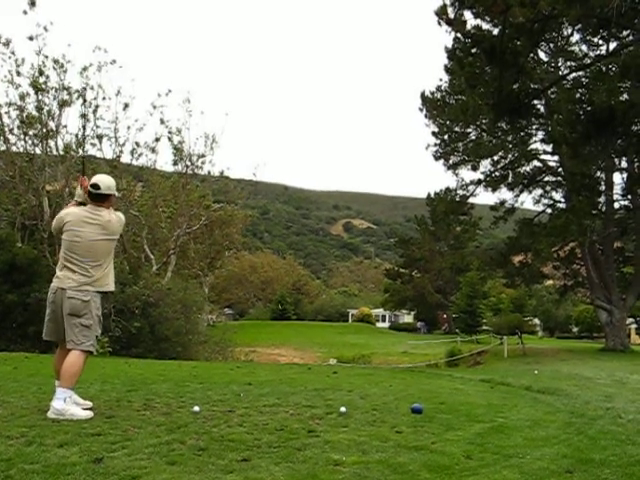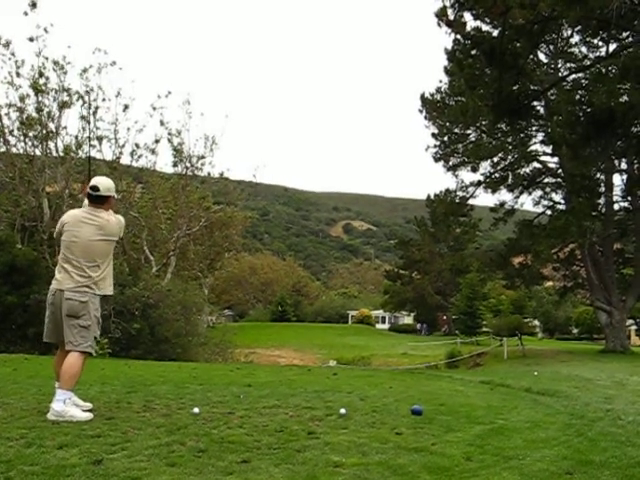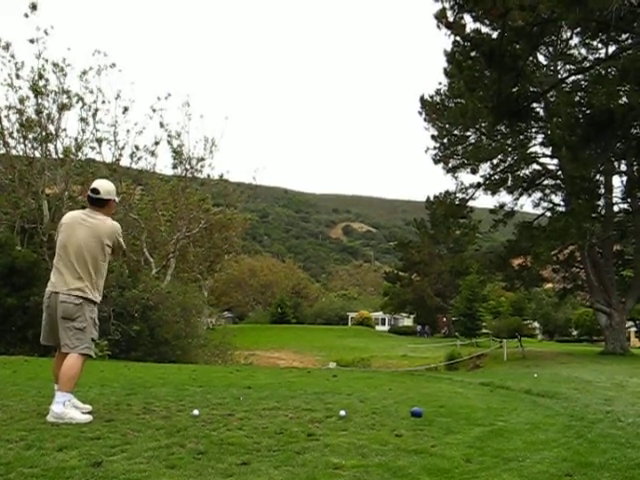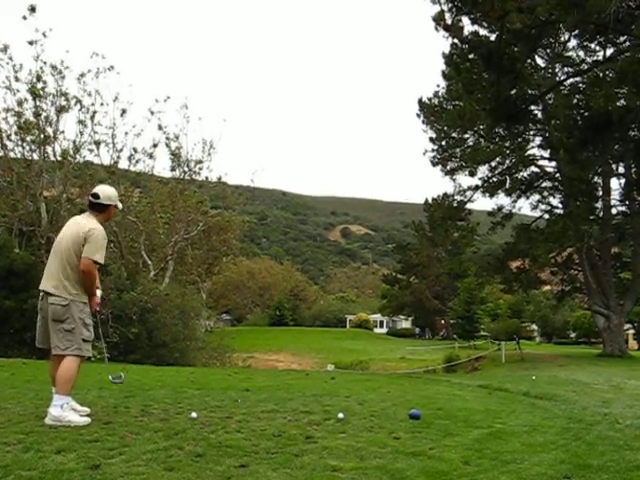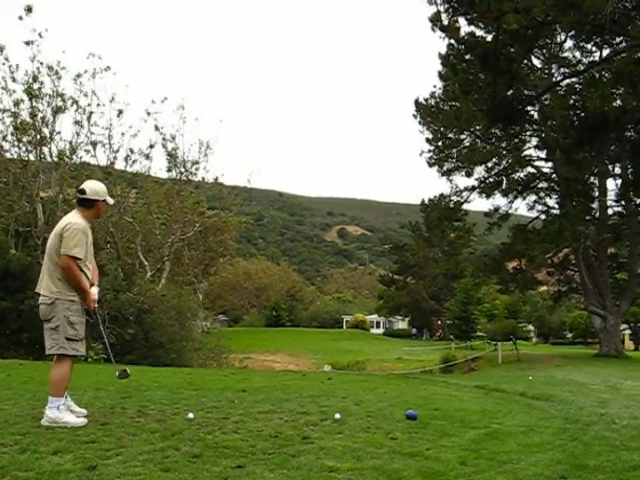
dt=0.4s
person 1, frame 1
left shoulder: (70, 214)
right shoulder: (116, 221)
left elbow: (55, 226)
left wrist: (77, 199)
right wrist: (90, 191)
left hip: (59, 288)
right hip: (84, 294)
left knee: (65, 344)
right knee: (80, 347)
left ankle: (64, 395)
right ankle: (60, 403)
person 1, frame 2
left shoulder: (70, 216)
right shoulder: (116, 223)
right wrist: (101, 207)
left hip: (59, 290)
right hip: (83, 295)
left knee: (65, 346)
right knee: (79, 349)
left ankle: (63, 396)
right ankle: (60, 405)
person 1, frame 3
left shoulder: (68, 218)
right shoulder: (111, 228)
right elbow: (119, 252)
left hip: (55, 292)
right hip: (80, 297)
left knee: (63, 348)
right knee: (78, 350)
left ankle: (63, 398)
right ankle: (60, 407)
person 1, frame 4
left shoulder: (77, 221)
right shoulder: (97, 231)
right elbow: (85, 267)
left wrist: (96, 290)
right wrist: (92, 293)
left hip: (51, 294)
right hip: (69, 298)
left knee: (59, 352)
right knee: (74, 353)
left ankle: (62, 401)
right ankle: (58, 410)
person 1, frame 5
left shoulder: (77, 223)
right shoulder: (76, 226)
left elbow: (88, 260)
right elbow: (67, 264)
left wrist: (93, 287)
right wrist: (86, 292)
left hip: (62, 297)
right hip: (62, 299)
left knee: (63, 353)
right knee: (64, 354)
left ankle: (62, 402)
right ankle: (54, 411)
